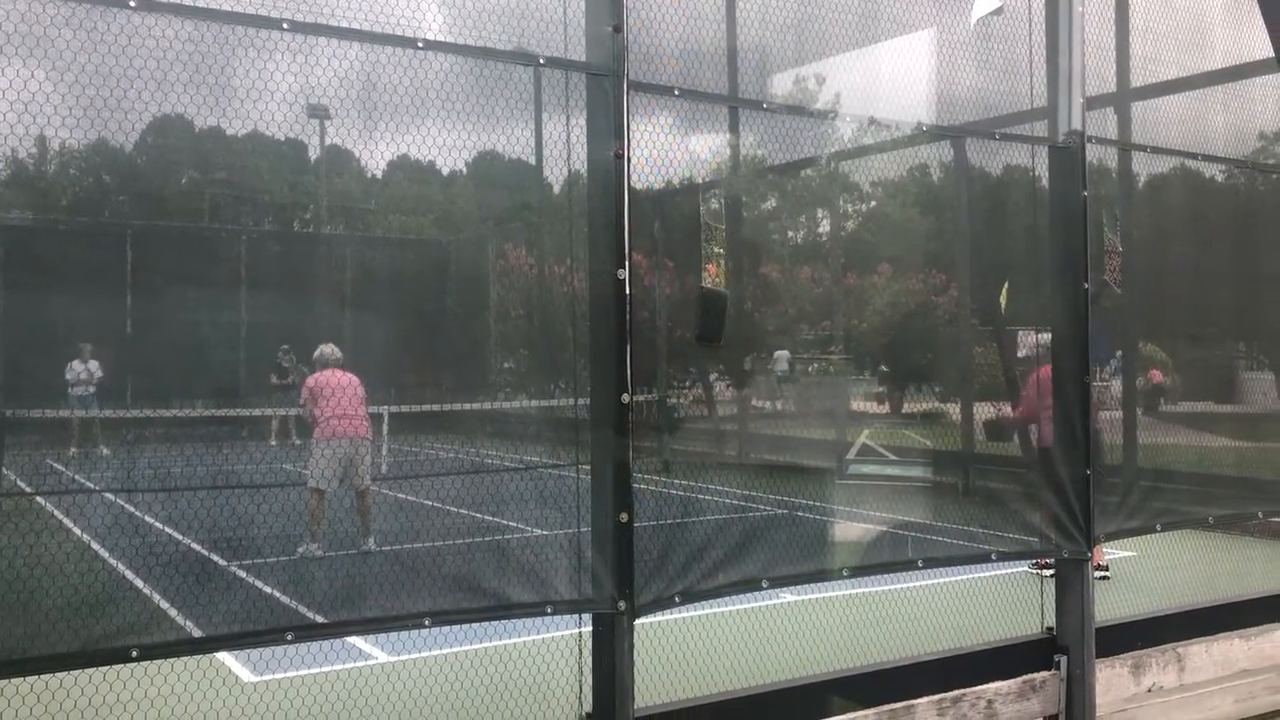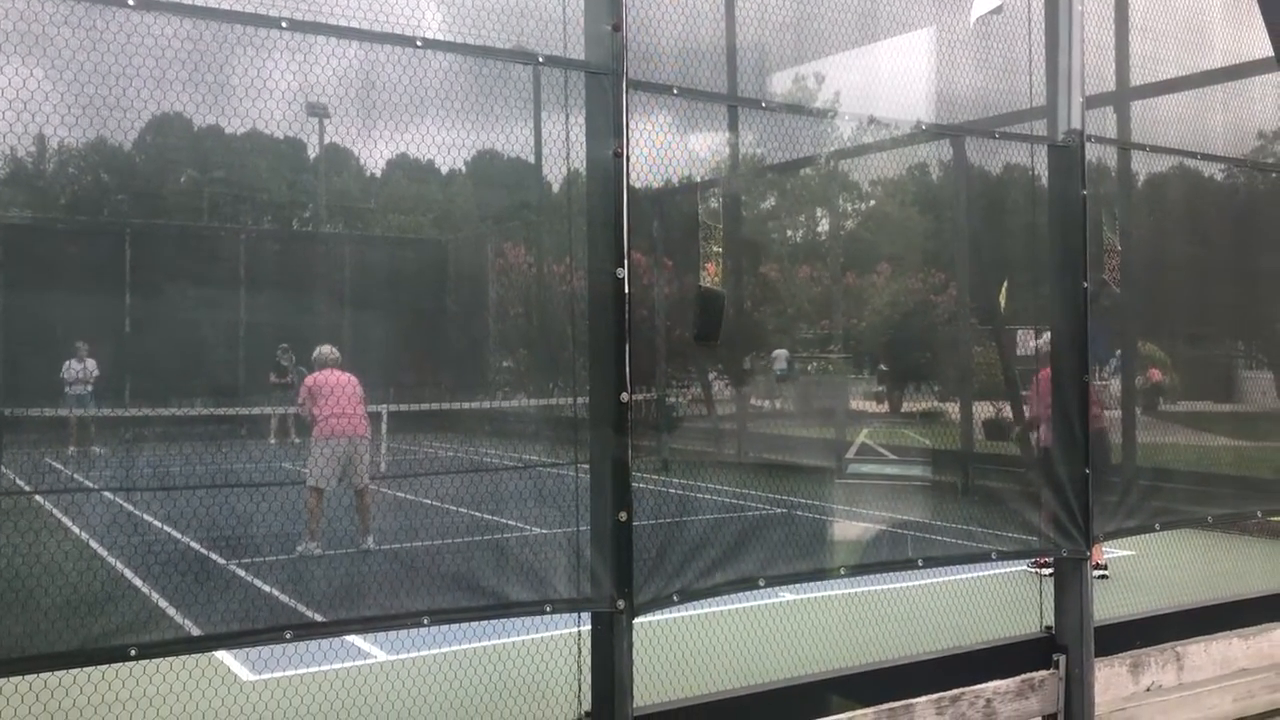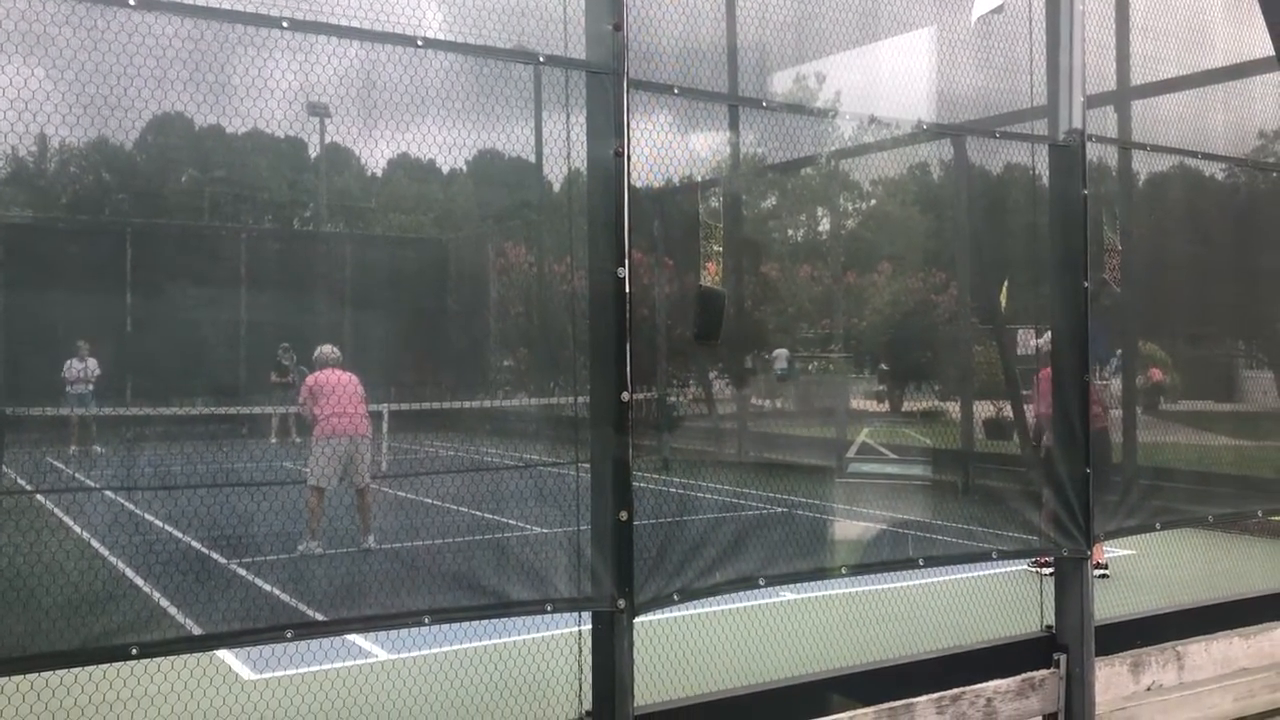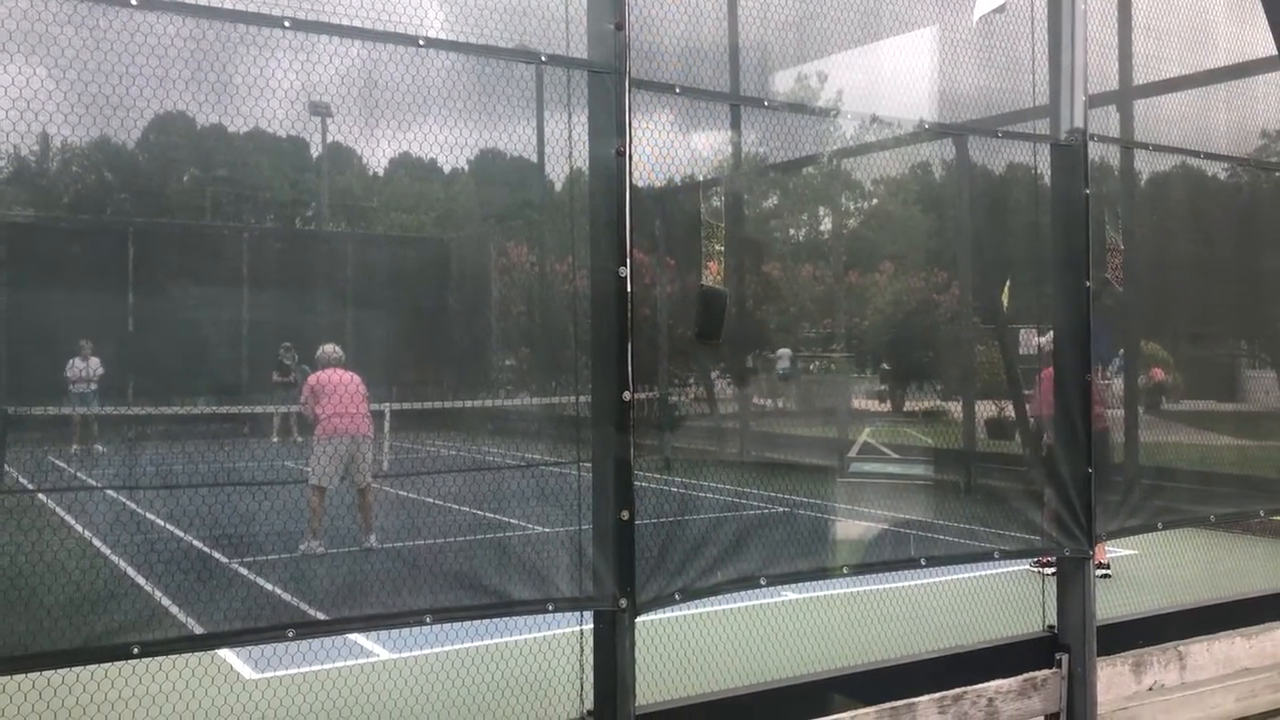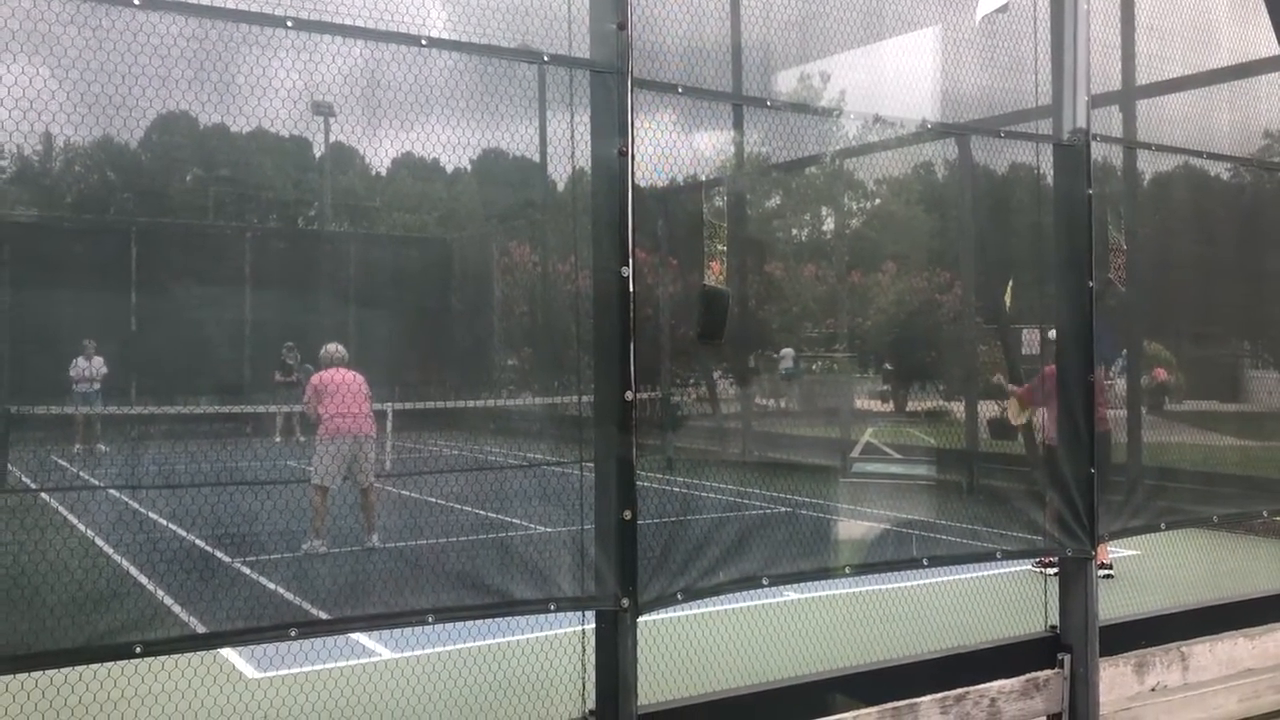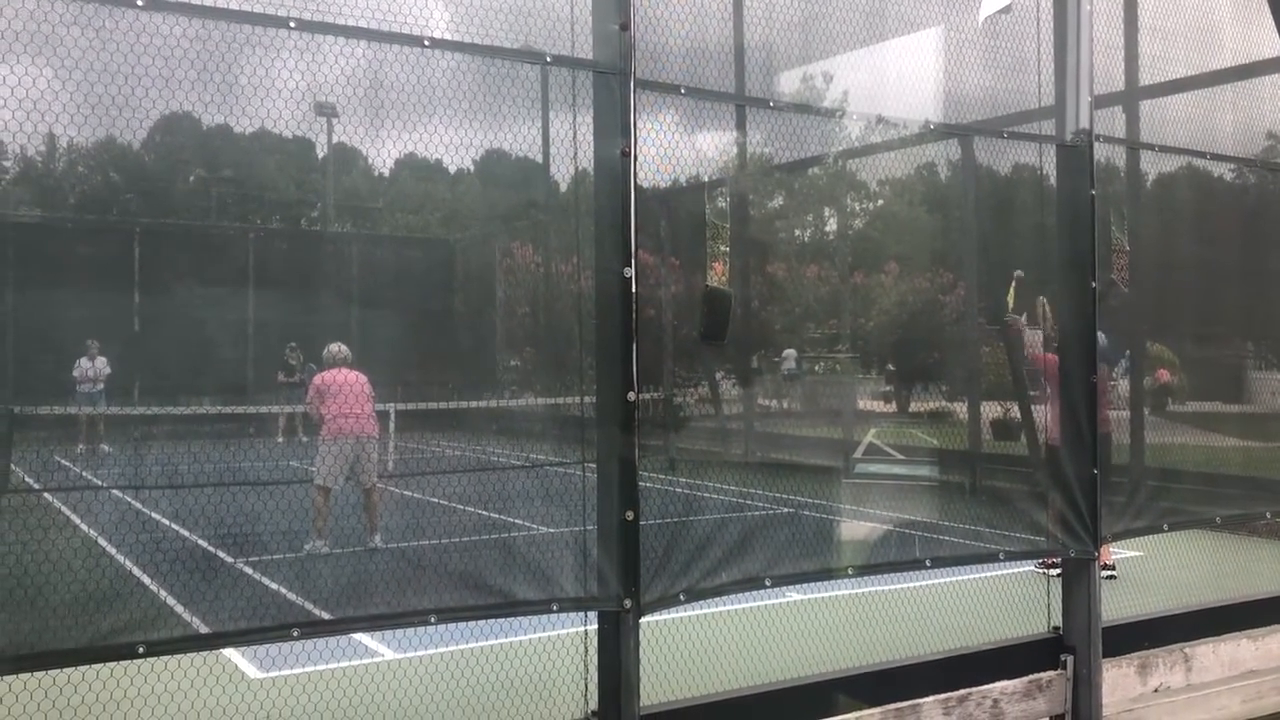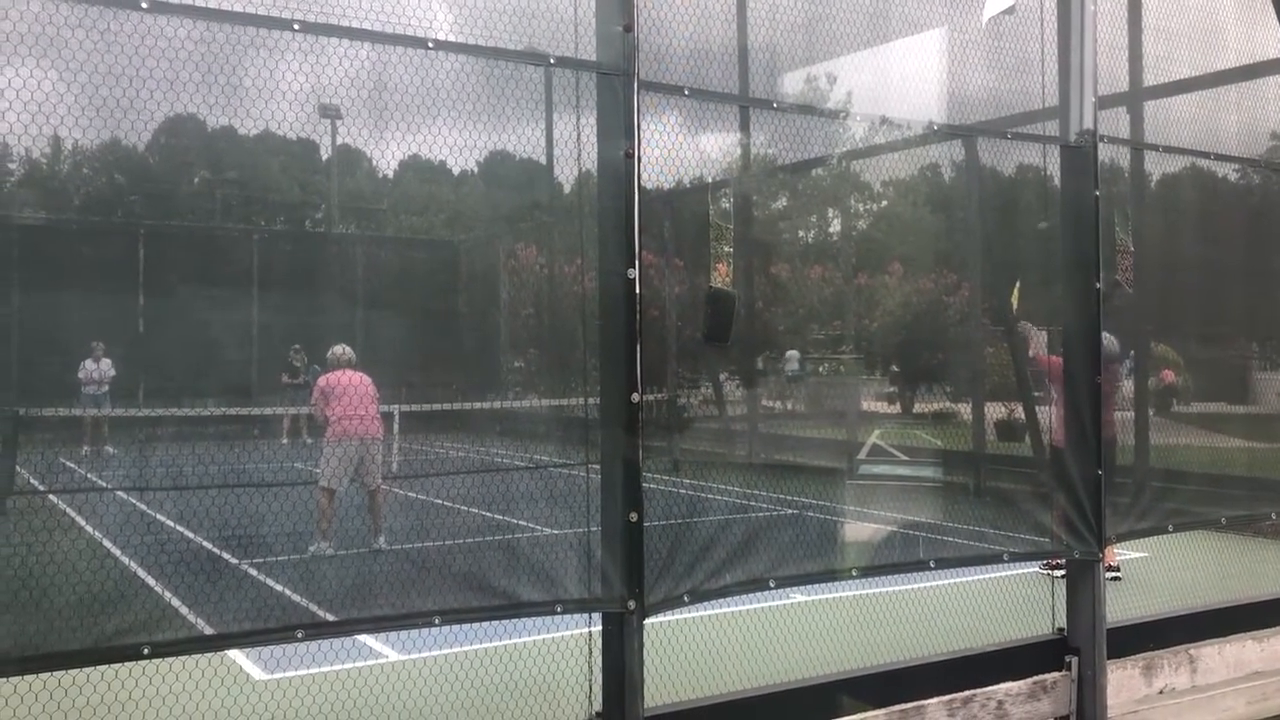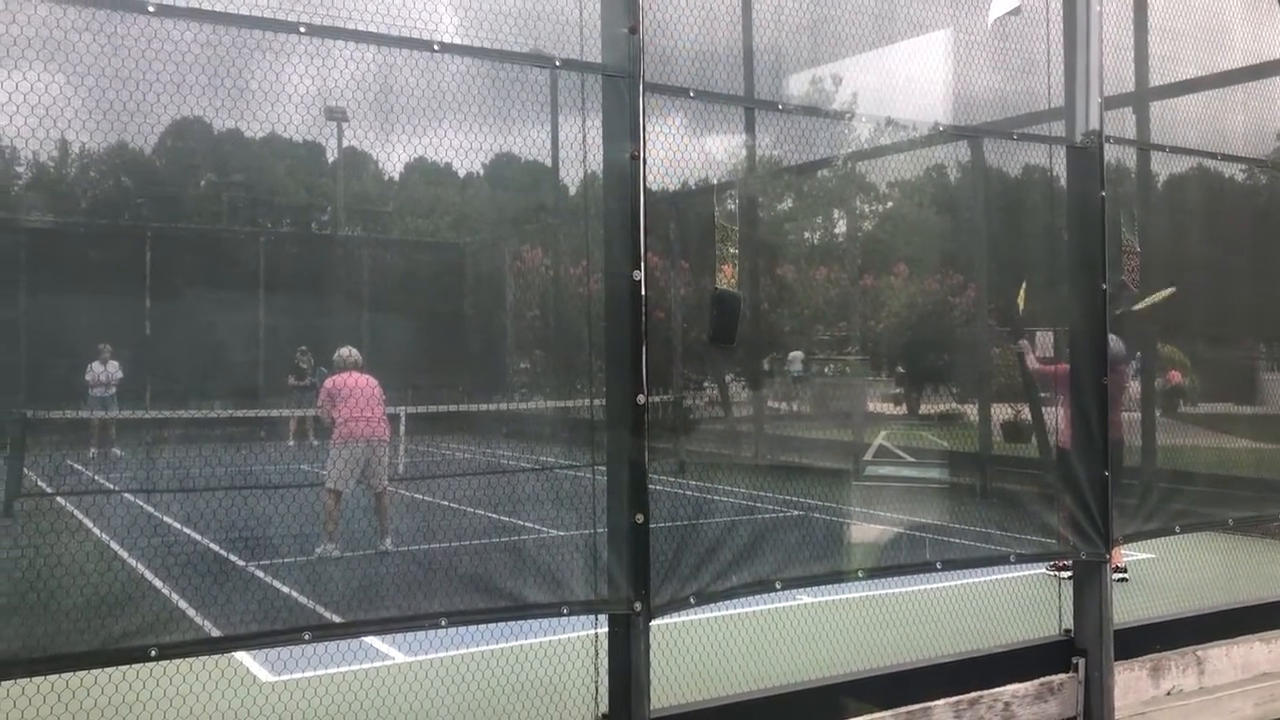
dt=0.2s
person 1, frame 1
left shoulder: (1038, 377)
left elbow: (1026, 415)
left wrist: (1008, 417)
left hip: (1055, 443)
right hip: (1089, 438)
left ankle: (1048, 560)
right ankle: (1098, 560)
person 1, frame 2
left shoulder: (1043, 377)
left elbow: (1038, 417)
right elbow: (1096, 408)
left wrist: (1021, 431)
right hip: (1095, 438)
left ankle: (1047, 558)
right ankle: (1097, 559)
person 1, frame 3
left shoulder: (1045, 377)
left elbow: (1044, 416)
right elbow: (1102, 408)
left wrist: (1035, 441)
right hip: (1096, 438)
left knee: (1052, 499)
left ankle: (1047, 558)
right ankle: (1098, 558)
person 1, frame 4
left shoulder: (1046, 376)
left elbow: (1042, 417)
right elbow: (1100, 407)
right hip: (1097, 438)
left ankle: (1049, 558)
right ankle: (1100, 558)
person 1, frame 5
left shoulder: (1052, 374)
right shoulder: (1097, 373)
left elbow: (1024, 396)
left wrist: (1004, 385)
right hip: (1098, 439)
left ankle: (1051, 558)
right ankle: (1102, 558)
person 1, frame 6
left shoulder: (1061, 368)
right shoulder: (1101, 371)
left elbow: (1033, 354)
left wrist: (1022, 327)
right wrist: (1053, 339)
left hip: (1064, 444)
right hip: (1099, 441)
left ankle: (1054, 559)
right ankle: (1105, 558)
person 1, frame 7
left shoulder: (1067, 372)
right shoulder: (1111, 375)
left elbow: (1037, 355)
left wrist: (1030, 334)
left hip: (1068, 447)
right hip: (1103, 444)
left knee: (1062, 503)
left ankle: (1058, 561)
right ankle: (1110, 560)
person 1, frame 8
left shoulder: (1073, 375)
right shoulder: (1118, 376)
left elbow: (1036, 369)
left wrist: (1027, 352)
right hip: (1111, 446)
left ankle: (1065, 562)
right ankle: (1117, 562)
person 2, frame 1
left shoulder: (312, 381)
right shoulder: (354, 379)
left elbow: (308, 415)
left hip: (329, 435)
right hip: (360, 434)
left knee: (316, 490)
right knee: (363, 488)
left ankle: (313, 543)
right ankle: (367, 539)
person 2, frame 2
left shoulder: (310, 380)
right shoulder: (352, 379)
left elbow: (307, 413)
left hip: (328, 434)
right hip: (359, 432)
left knee: (315, 488)
right knee: (362, 487)
left ankle: (312, 542)
right ankle: (367, 538)
person 2, frame 3
left shoulder: (312, 380)
right shoulder: (353, 378)
left elbow: (307, 413)
left hip: (329, 433)
right hip: (360, 432)
left knee: (316, 488)
right knee: (363, 486)
left ankle: (313, 541)
right ankle: (368, 537)
person 2, frame 4
left shoulder: (314, 379)
right shoulder: (356, 378)
left elbow: (309, 412)
left hip: (331, 433)
right hip: (362, 431)
left knee: (317, 487)
right knee: (364, 486)
left ankle: (314, 541)
right ankle: (369, 536)
person 2, frame 5
left shoulder: (317, 379)
right shoulder: (359, 378)
left elbow: (311, 412)
left hip: (334, 433)
right hip: (364, 431)
left knee: (320, 487)
right knee: (366, 486)
left ankle: (317, 540)
right ankle: (372, 536)
person 2, frame 6
left shoulder: (320, 379)
right shoulder: (362, 378)
left elbow: (314, 413)
left hip: (337, 433)
right hip: (367, 432)
left knee: (322, 487)
right knee: (369, 486)
left ankle: (319, 540)
right ankle: (374, 536)
person 2, frame 7
left shoulder: (324, 381)
right shoulder: (367, 380)
left elbow: (319, 415)
left hip: (341, 436)
right hip: (372, 434)
left knee: (327, 489)
right knee: (374, 488)
left ankle: (324, 542)
right ankle: (379, 538)
person 2, frame 8
left shoulder: (331, 383)
right shoulder: (373, 382)
left elbow: (326, 416)
left hip: (348, 437)
right hip: (378, 435)
left knee: (333, 491)
right knee: (380, 489)
left ankle: (330, 544)
right ankle: (385, 539)
